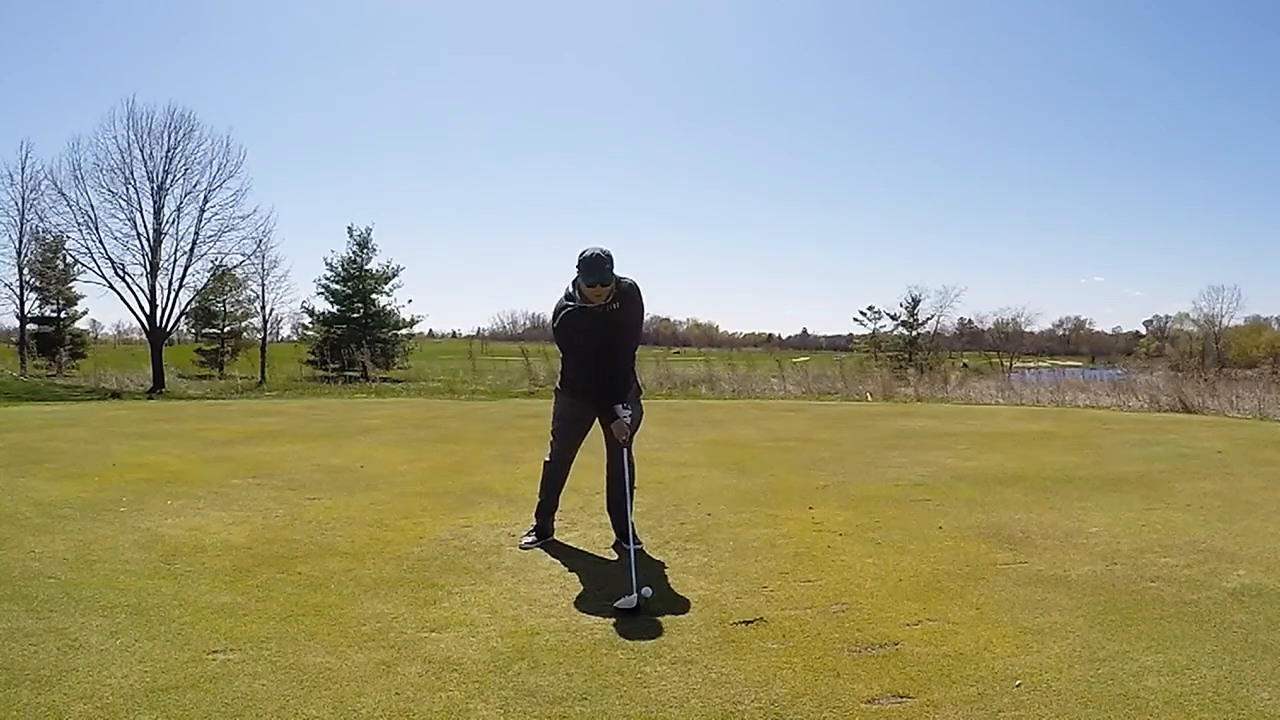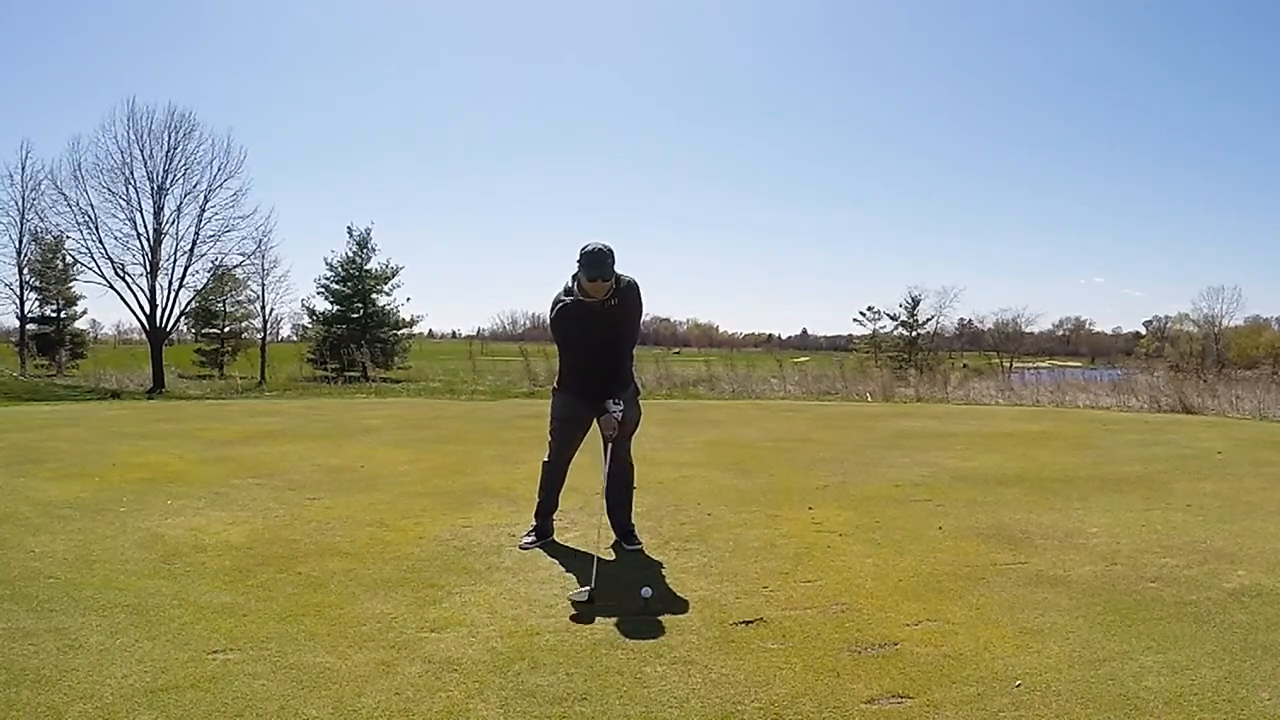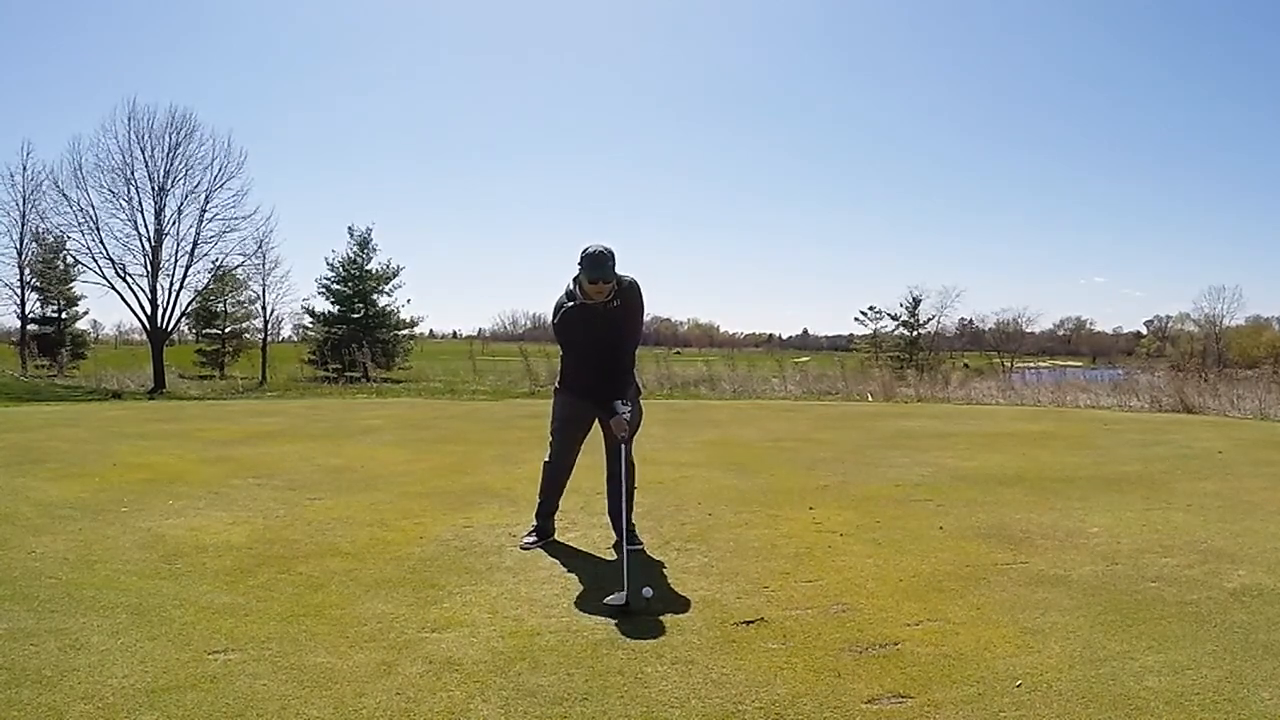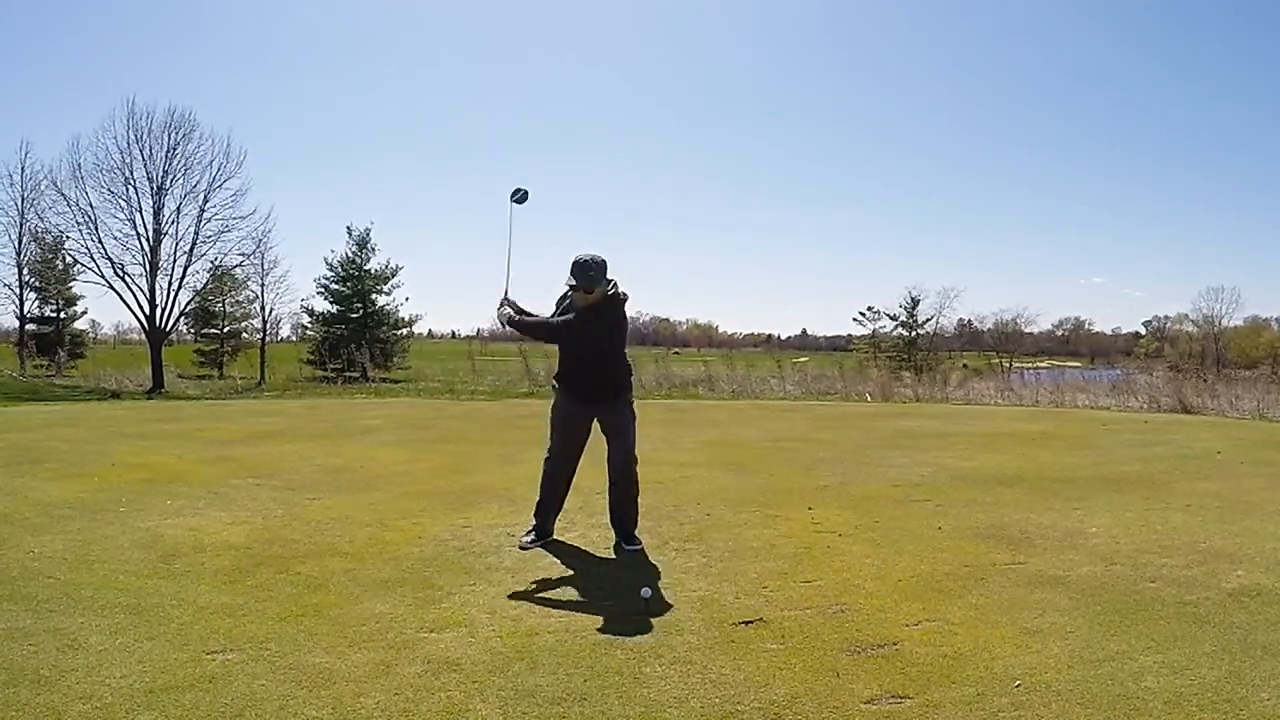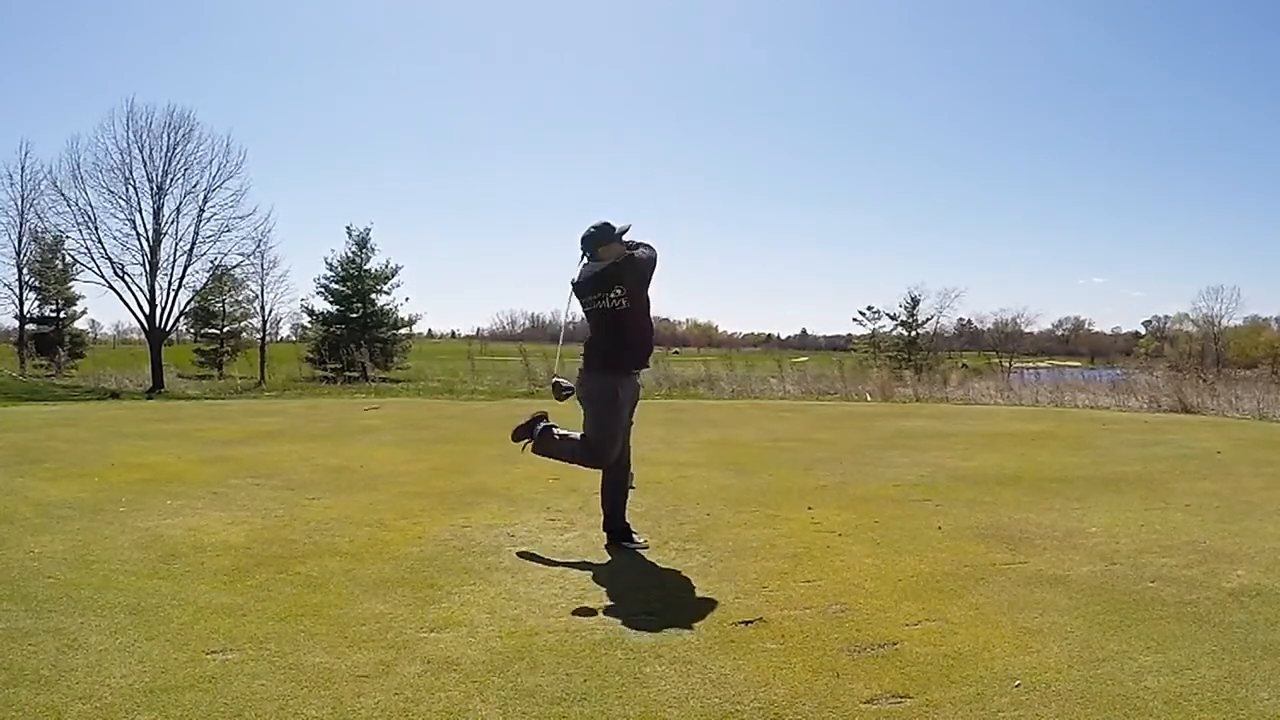
dt=1s
person 1, frame 1
left shoulder: (629, 292)
right shoulder: (566, 313)
left elbow: (628, 350)
right elbow: (582, 370)
left wrist: (621, 405)
right wrist: (611, 414)
left hip: (622, 389)
right hip: (577, 391)
left knee: (621, 458)
right knee: (559, 456)
left ankle: (623, 527)
right ankle: (543, 525)
person 1, frame 2
left shoulder: (629, 291)
right shoulder: (563, 308)
left elbow: (625, 348)
right elbow: (575, 363)
left wrist: (615, 402)
right wrist: (600, 409)
left hip: (619, 390)
right hip: (575, 392)
left knee: (620, 458)
right knee: (557, 456)
left ankle: (623, 527)
right ankle: (542, 525)
person 1, frame 3
left shoulder: (629, 291)
right shoulder: (566, 311)
left elbow: (628, 348)
right elbow: (582, 366)
left wrist: (621, 401)
right wrist: (609, 411)
left hip: (621, 391)
right hip: (576, 392)
left knee: (621, 460)
right knee: (559, 457)
left ankle: (624, 528)
right ankle: (543, 525)
person 1, frame 4
left shoulder: (609, 312)
right shoulder: (571, 300)
left elbow: (551, 329)
right elbow: (551, 329)
left wrist: (511, 318)
right wrist: (516, 310)
left hip: (613, 396)
right hip: (572, 394)
left knee: (622, 463)
right knee: (558, 460)
left ankle: (625, 530)
right ankle: (542, 526)
person 1, frame 5
left shoulder: (585, 283)
right shoulder: (631, 268)
right elbow: (646, 250)
right wrist: (622, 249)
left hip: (617, 376)
right hip: (606, 379)
left knee: (619, 457)
right knee: (599, 453)
left ankle: (617, 528)
right ankle: (543, 432)
